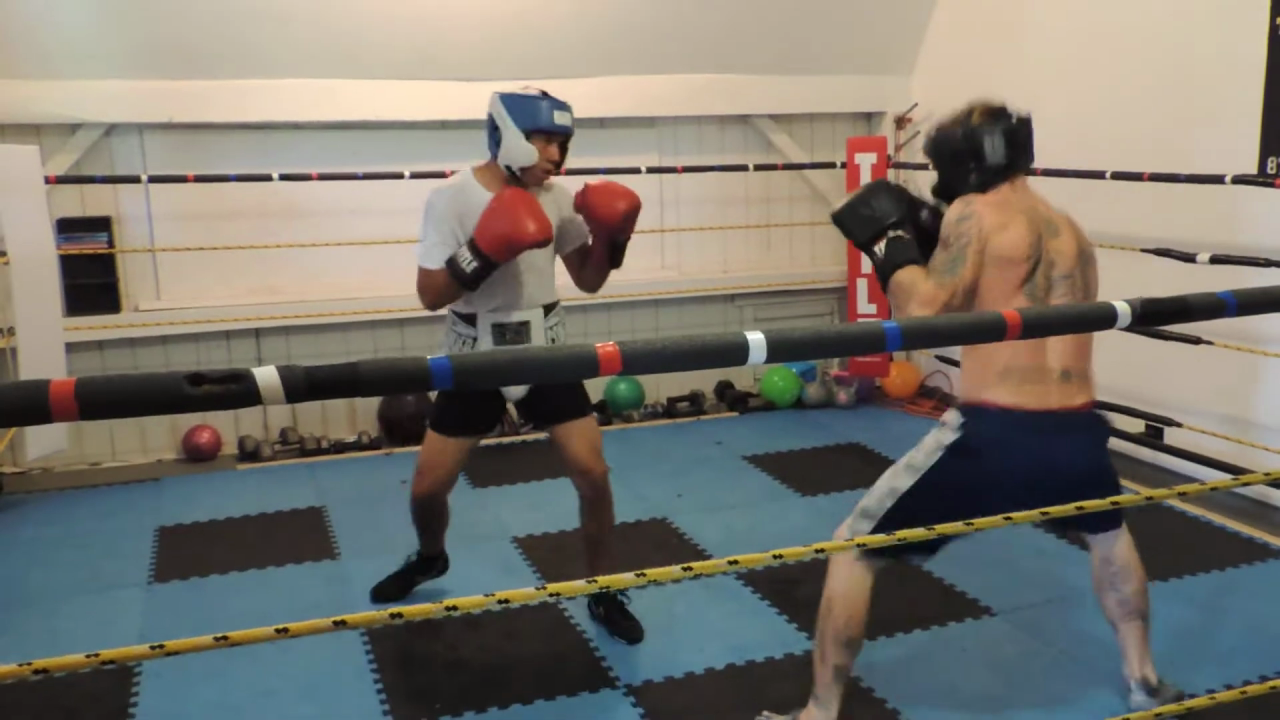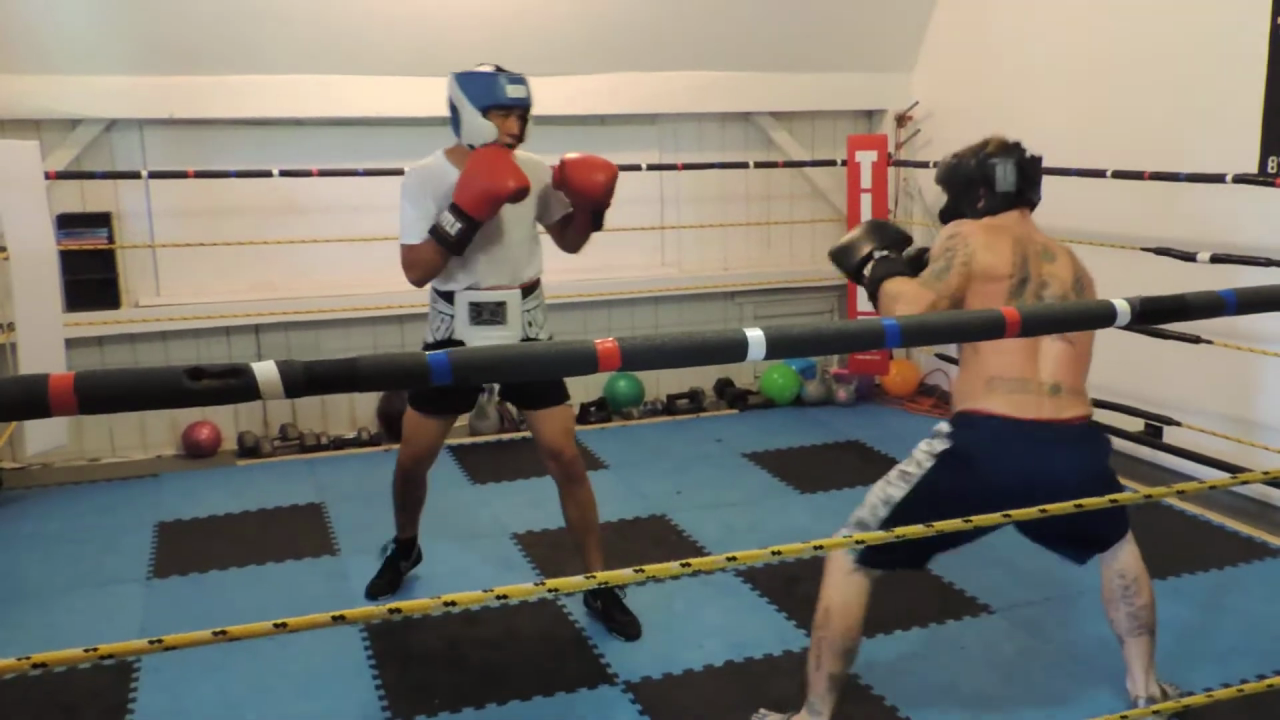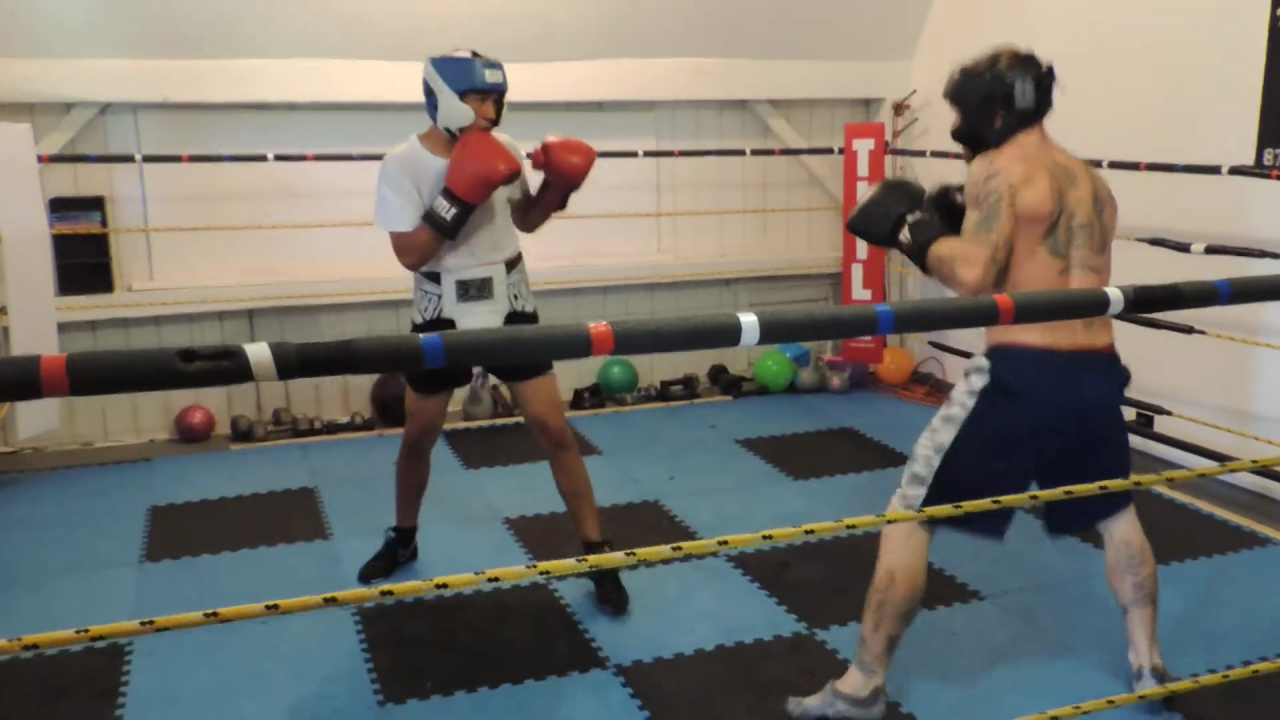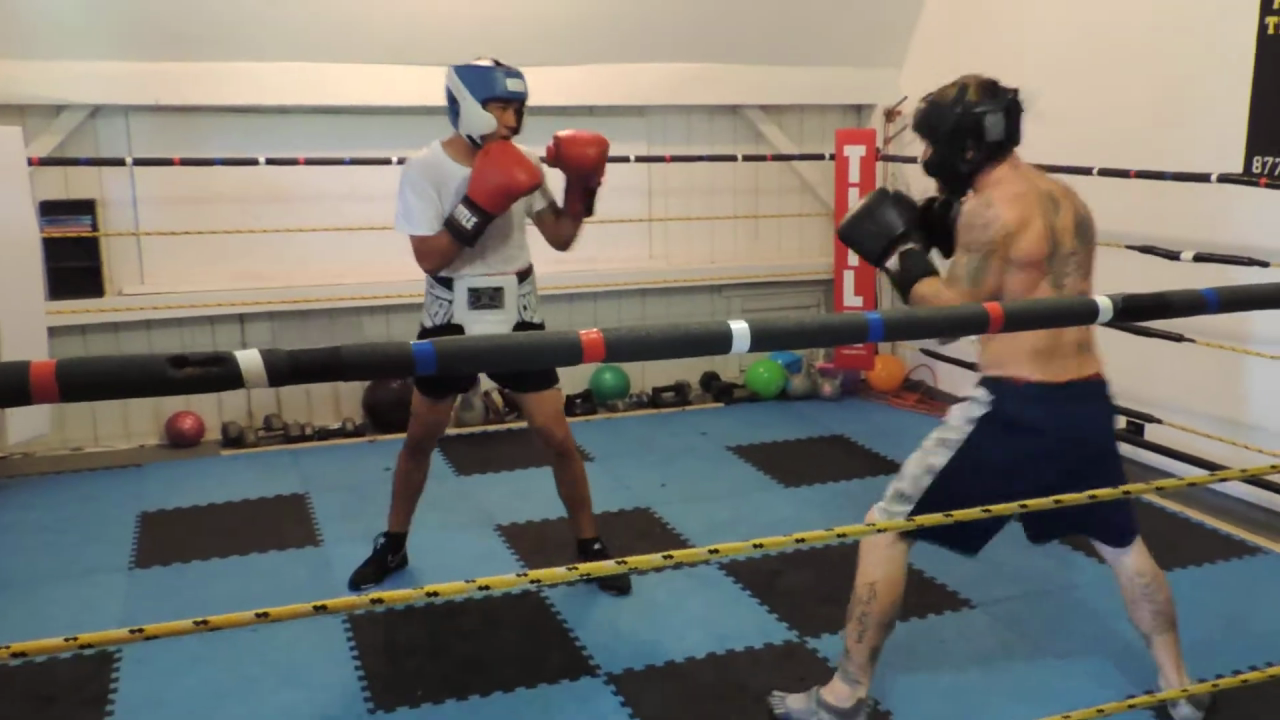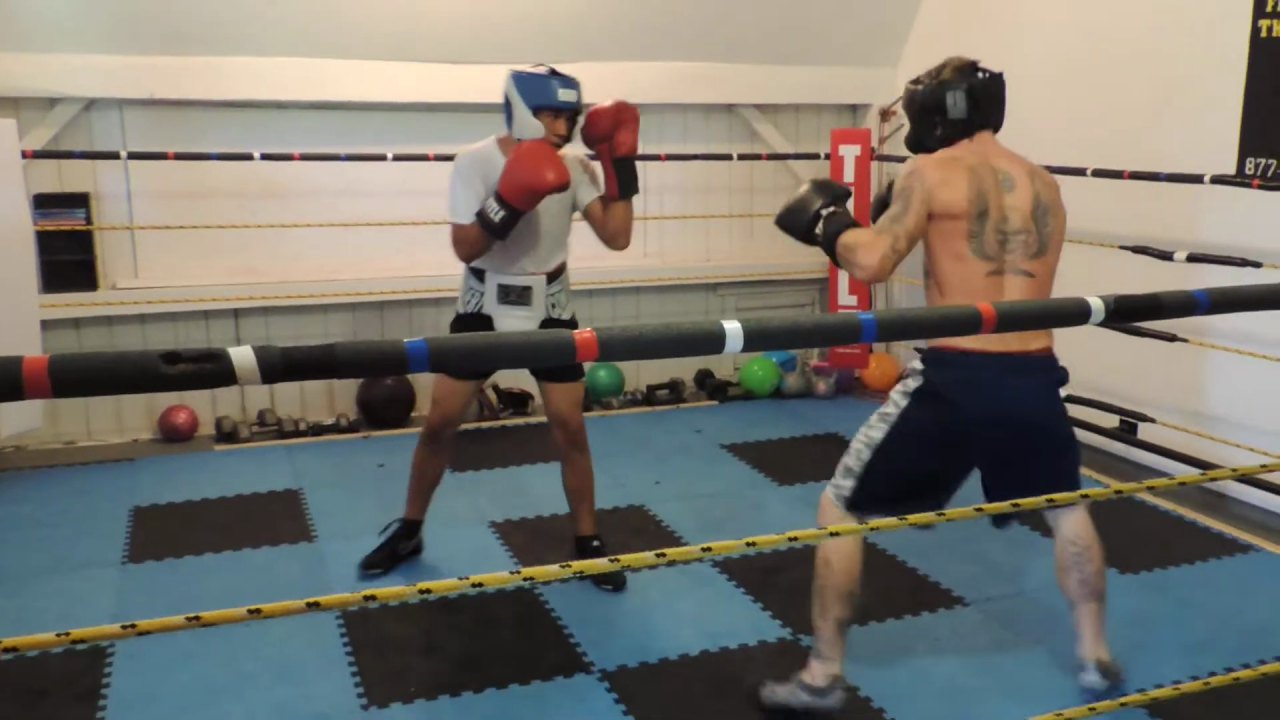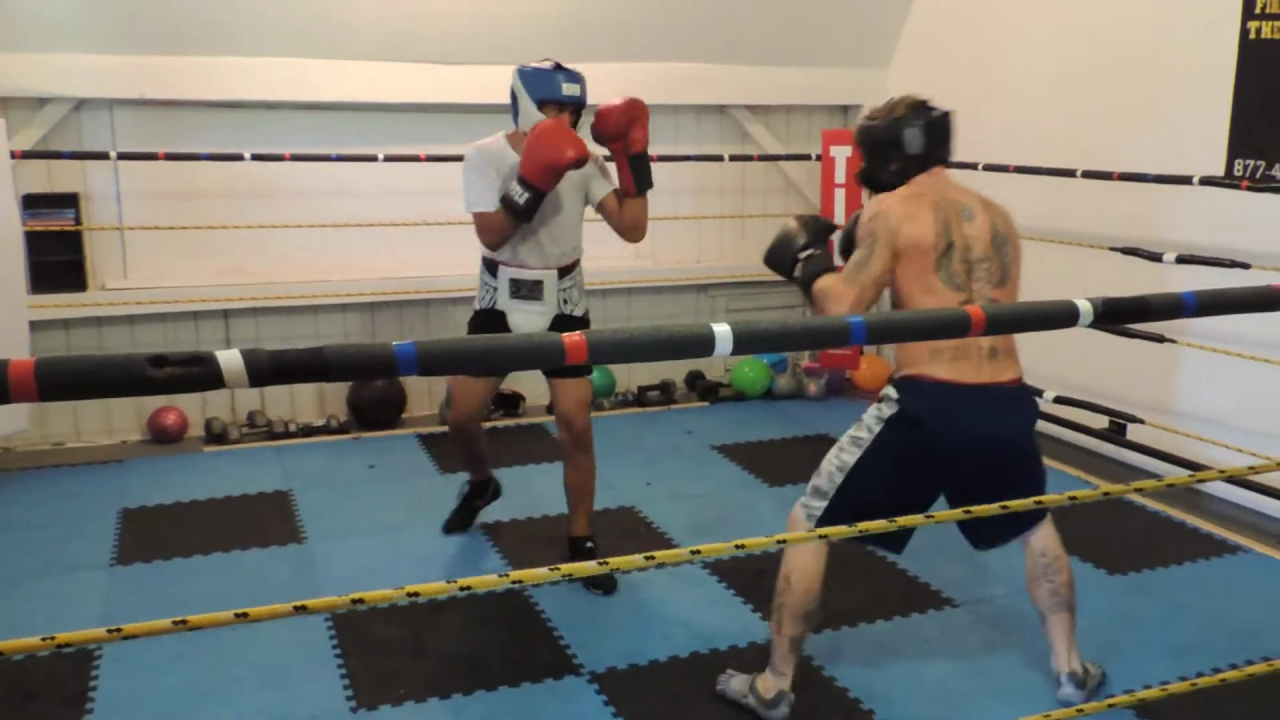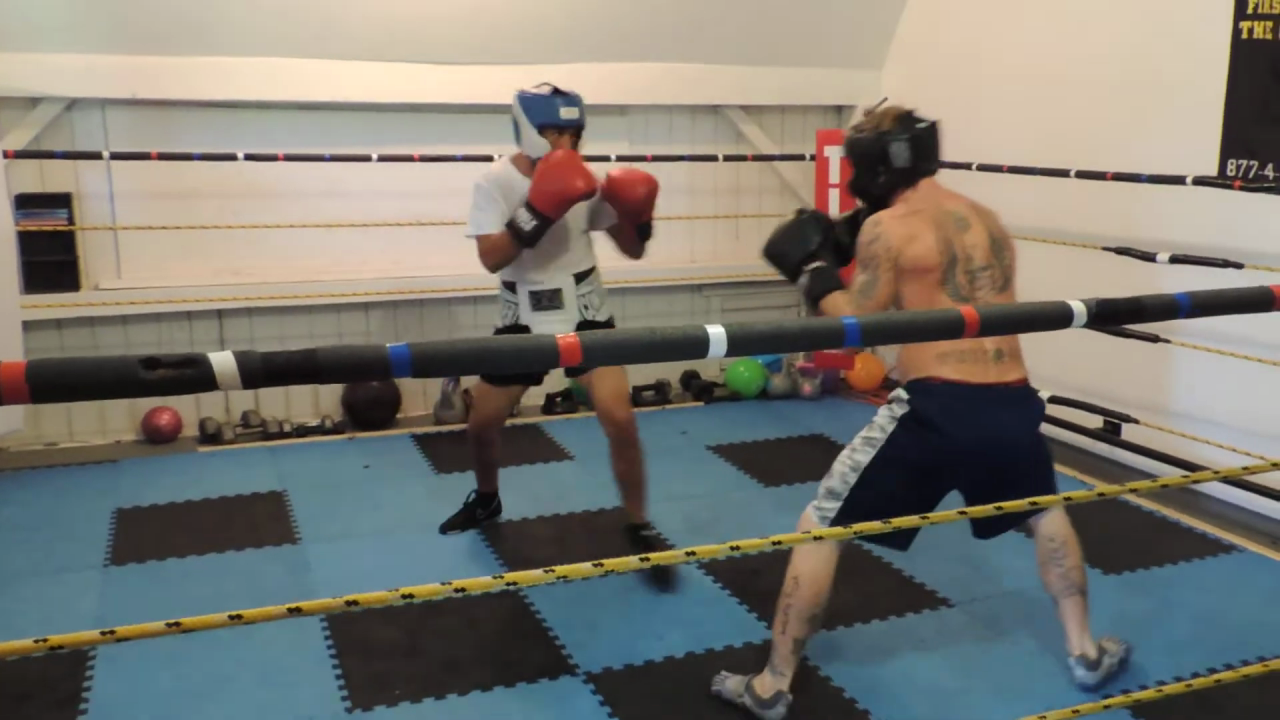
dt=0.2s
person 1, frame 1
left shoulder: (975, 213)
right shoulder: (1072, 233)
left elbow: (923, 308)
left wrist: (887, 243)
left hip: (992, 433)
right hip: (1075, 432)
left knee: (853, 548)
right knee: (1108, 531)
person 1, frame 2
left shoulder: (967, 238)
right shoulder: (1074, 267)
left elbow: (908, 312)
left wrist: (877, 263)
left hip: (982, 444)
right hip: (1072, 447)
left knee: (849, 560)
right knee: (1117, 544)
person 1, frame 3
left shoulder: (999, 169)
right shoulder: (1092, 182)
left elbow: (972, 276)
left wrist: (913, 229)
left hip: (1019, 375)
right hip: (1095, 373)
left knee: (908, 521)
right knee: (1116, 516)
right ankle: (1149, 666)
person 1, frame 4
left shoulder: (992, 206)
right shoulder: (1067, 199)
left elbow: (954, 307)
left wrist: (898, 253)
right wrist: (951, 234)
left hip: (1013, 408)
right hip: (1084, 401)
left knee: (885, 529)
right knee: (1121, 543)
person 1, frame 5
left shoulder: (929, 172)
right shoulder: (1044, 186)
left elbow: (871, 262)
left wrist: (827, 220)
left hip: (953, 377)
right hip: (1033, 376)
left knee: (840, 513)
right knee: (1068, 510)
left ankle: (821, 675)
right ankle: (1095, 657)
person 1, frame 6
left shoulder: (891, 209)
right shoulder: (996, 216)
left elbow: (844, 306)
left wrist: (808, 260)
left hip: (926, 406)
right hip: (1005, 405)
left knee: (808, 526)
right knee: (1036, 529)
right ankle: (1070, 670)
person 1, frame 7
left shoulder: (886, 227)
right shoulder: (987, 220)
left elbow: (855, 323)
left wrist: (812, 268)
left hip: (934, 408)
right hip: (1011, 403)
left knee: (818, 529)
right knee: (1046, 513)
right ankle: (1086, 651)
person 2, frame 1
left shoulder: (560, 199)
right shoulder: (451, 198)
left elbow: (588, 280)
right elbow: (430, 295)
left wrist: (611, 237)
right wrist: (483, 253)
left hip: (545, 352)
right hip: (476, 355)
left knee: (592, 474)
right knee: (427, 488)
left ankle: (603, 591)
right ankle: (430, 557)
person 2, frame 2
left shoulder: (534, 172)
right shoulder: (426, 178)
left elbow: (570, 241)
right elbow: (416, 271)
left wrist: (592, 204)
right wrist: (465, 211)
left hip: (525, 332)
right hip: (455, 335)
left knee: (566, 460)
right knee: (411, 460)
left ankle: (598, 585)
right ankle: (404, 547)
person 2, frame 3
left shoulder: (503, 152)
right shoulder: (403, 164)
left elbow: (525, 220)
right elbow: (409, 254)
left wrist: (559, 185)
right wrist: (458, 195)
left hip: (509, 307)
right hip: (443, 313)
left knee: (554, 430)
right knee: (417, 438)
left ankle: (596, 553)
right ankle: (403, 539)
person 2, frame 4
left shoulder: (517, 162)
right shoulder: (423, 169)
left elbow: (560, 239)
right elbow: (429, 258)
left wrist: (582, 187)
right wrist: (479, 205)
left hip: (517, 315)
right hip: (452, 318)
left knee: (557, 439)
right knee: (421, 440)
left ankle: (590, 546)
right ankle: (393, 544)
person 2, frame 5
left shoulder: (574, 166)
right shoulder: (475, 162)
left elbow: (618, 238)
right elbow: (465, 248)
left wrist: (621, 162)
right wrist: (509, 201)
left hip: (548, 311)
right hip: (484, 308)
left knee: (571, 431)
right knee: (439, 426)
left ankle: (588, 542)
right ankle: (407, 532)
person 2, frame 6
left shoulder: (585, 161)
right shoulder: (485, 155)
left elbow: (633, 230)
right elbow: (492, 235)
left wrist: (633, 156)
right wrist: (534, 180)
left hip: (562, 305)
right hip: (499, 303)
left knee: (575, 429)
right knee: (462, 416)
left ankle: (580, 541)
right ankle: (482, 484)
person 2, frame 7
left shoulder: (589, 182)
right shoulder: (494, 181)
left elbow: (633, 249)
right elbow: (492, 258)
left wrist: (639, 217)
right wrist: (541, 209)
left hip: (585, 311)
right hip: (523, 317)
left knee: (619, 419)
right knee: (482, 422)
left ankle: (639, 529)
right ankle: (486, 498)
